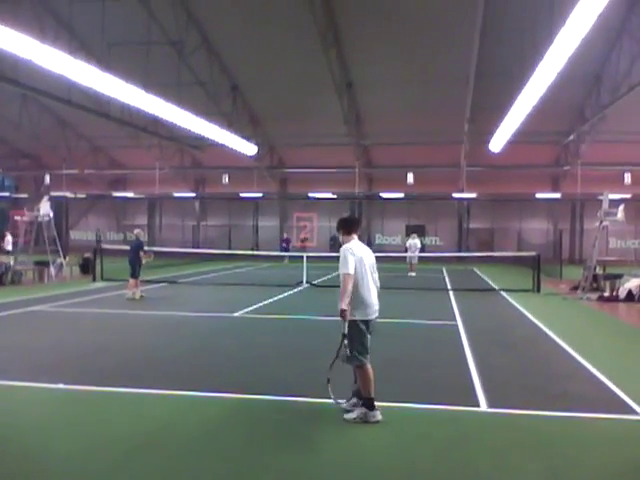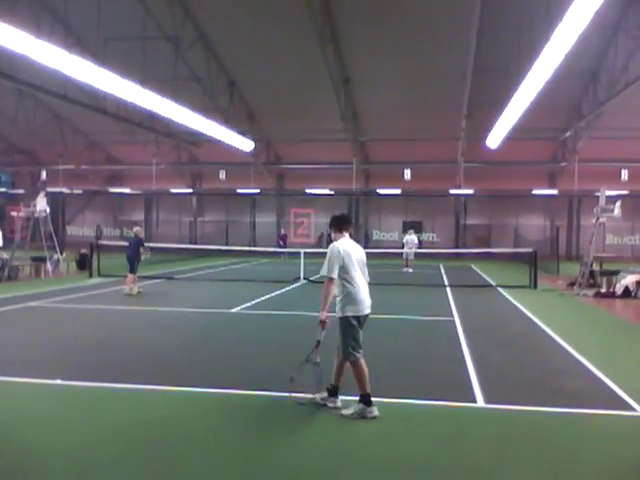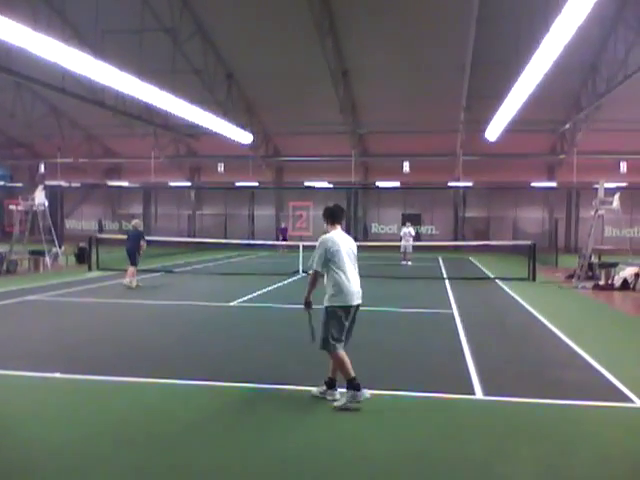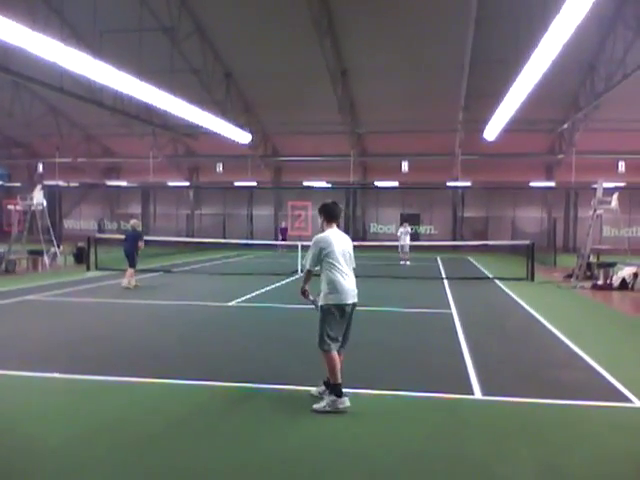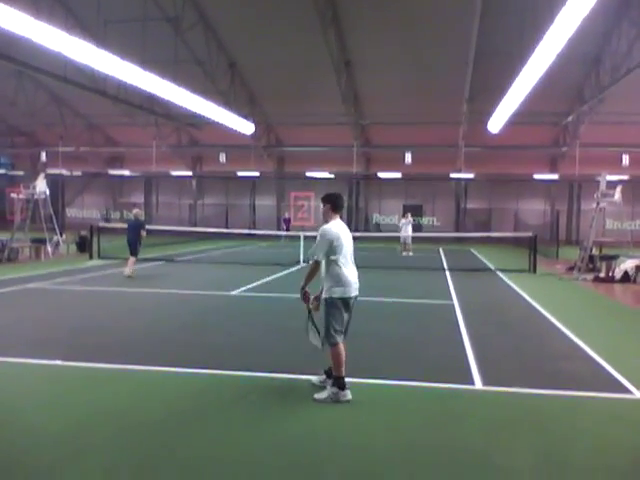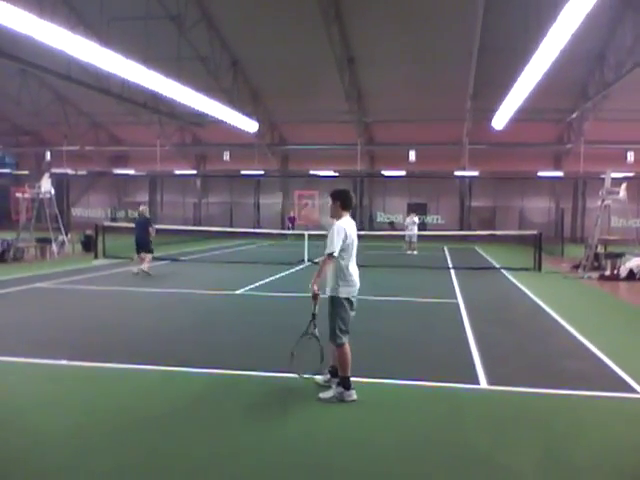
dt=0.3s
person 1, frame 1
left shoulder: (348, 249)
right shoulder: (366, 250)
left elbow: (347, 277)
left wrist: (343, 303)
left hip: (358, 310)
right hip: (370, 308)
left knee: (360, 359)
right knee: (356, 356)
left ankle: (369, 409)
right ankle: (360, 398)
person 1, frame 2
left shoulder: (336, 247)
right shoulder: (358, 248)
left elbow: (330, 281)
left wrist: (324, 310)
left hip: (350, 307)
right hip: (361, 304)
left knee: (354, 355)
right knee: (344, 350)
left ankle: (367, 404)
right ankle: (332, 394)
person 1, frame 3
left shoulder: (325, 240)
right shoulder: (350, 241)
left elbow: (316, 272)
left wrist: (308, 296)
left hip: (338, 298)
right hip: (354, 296)
left knee: (332, 345)
right knee: (338, 344)
left ankle: (355, 389)
right ankle: (330, 386)
person 1, frame 4
left shoulder: (320, 239)
right shoulder: (346, 239)
left elbow: (309, 269)
left wrist: (304, 286)
left hip: (333, 297)
right hip: (350, 295)
left knee: (328, 345)
right knee: (338, 345)
left ankle: (338, 396)
right ankle: (330, 386)
person 1, frame 5
left shoulder: (326, 230)
right shoulder: (343, 229)
left elbow: (316, 263)
left wrist: (304, 287)
right wrist: (321, 293)
left hip: (338, 290)
right hip: (350, 287)
left knee: (334, 338)
right knee: (337, 336)
left ankle: (340, 388)
right ankle: (331, 375)
person 1, frame 6
left shoulder: (339, 226)
right shoulder: (349, 223)
left elbow: (329, 256)
left wrist: (315, 283)
left hip: (341, 288)
right hip: (347, 285)
left knee: (339, 337)
right knee: (338, 335)
left ankle: (345, 388)
right ankle: (335, 373)
